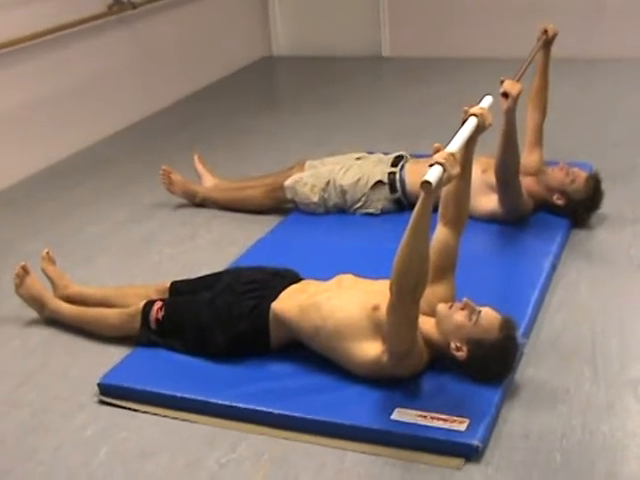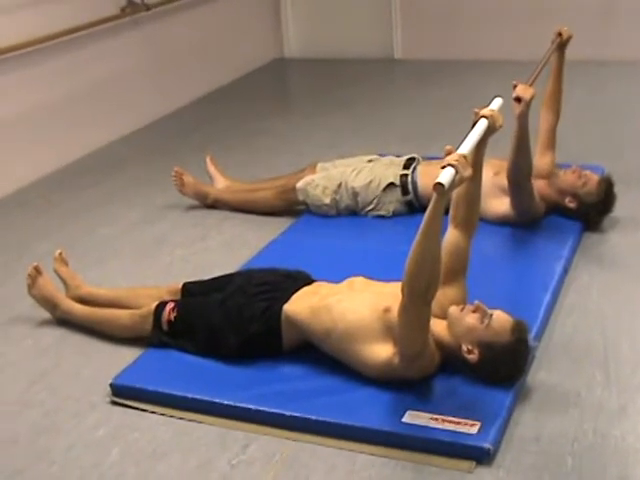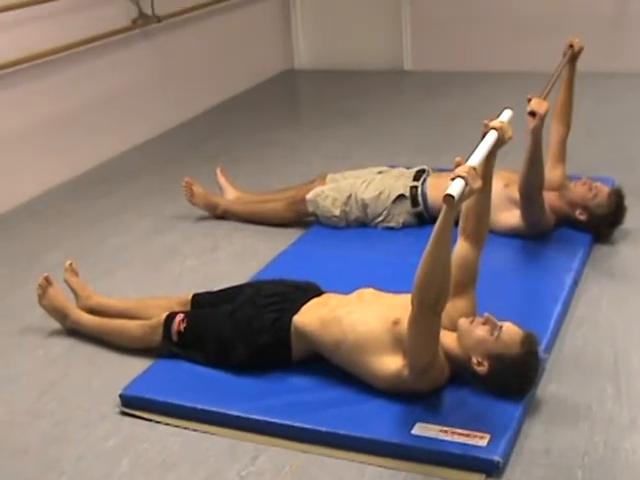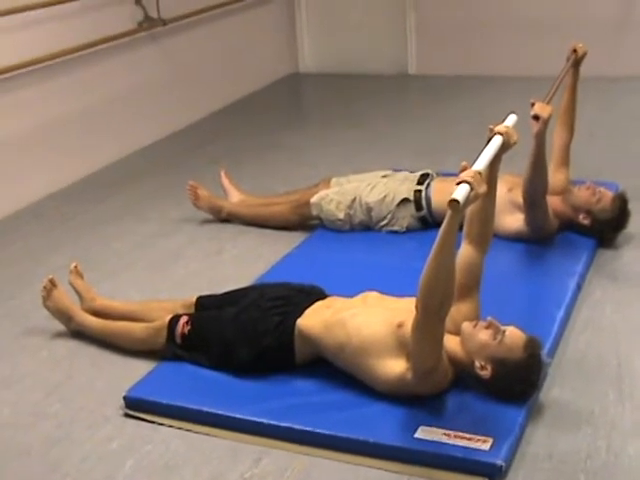
dt=0.4s
person 1, frame 1
left shoulder: (406, 355)
right shoulder: (437, 306)
left elbow: (402, 292)
right elbow: (451, 227)
left wrist: (427, 194)
right wrist: (469, 146)
left hip: (258, 320)
right hip: (288, 282)
left knee: (142, 317)
right knee: (165, 291)
left ankle: (53, 306)
right ankle: (70, 291)
person 1, frame 2
left shoulder: (417, 359)
right shoulder: (448, 310)
left elbow: (414, 294)
right elbow: (462, 231)
left wrist: (440, 195)
right wrist: (479, 147)
left hip: (270, 323)
right hip: (298, 284)
left knee: (154, 318)
right knee: (178, 293)
left ankle: (65, 306)
right ankle: (83, 291)
person 1, frame 3
left shoulder: (426, 372)
right shoulder: (457, 321)
left elbow: (423, 306)
right elbow: (472, 243)
left wrist: (449, 208)
right wrist: (489, 162)
left hip: (280, 333)
right hip: (308, 296)
left knee: (163, 328)
right knee: (187, 305)
left ankle: (75, 317)
right ankle: (93, 301)
person 1, frame 4
left shoulder: (430, 374)
right shoulder: (461, 326)
left elbow: (427, 310)
right elbow: (476, 248)
left wrist: (454, 212)
right wrist: (494, 165)
left hip: (283, 337)
right hip: (310, 299)
left knee: (168, 332)
right knee: (192, 306)
left ankle: (79, 318)
right ankle: (97, 303)
person 2, frame 1
left shoulder: (517, 204)
right shoulder: (533, 170)
left elbow: (503, 177)
right elbow: (537, 116)
left wrist: (507, 113)
right wrist: (545, 52)
left hip: (386, 187)
right hip: (394, 162)
left knee: (284, 190)
right knee: (300, 170)
left ankle: (200, 194)
right ankle: (214, 184)
person 2, frame 2
left shoulder: (527, 207)
right shoulder: (546, 174)
left elbow: (514, 178)
right elbow: (551, 118)
left wrist: (520, 118)
right wrist: (560, 55)
left hip: (397, 190)
right hip: (406, 165)
left knee: (297, 193)
right knee: (311, 172)
left ankle: (212, 195)
right ankle: (229, 186)
person 2, frame 3
left shoulder: (538, 220)
right shoulder: (556, 186)
left elbow: (527, 196)
right elbow: (562, 128)
left wrist: (534, 132)
right wrist: (571, 66)
left hip: (407, 201)
right hip: (416, 176)
left knee: (305, 204)
right knee: (321, 183)
left ankle: (222, 206)
right ankle: (236, 196)
person 2, frame 4
left shoulder: (541, 224)
right shoulder: (560, 190)
left elbow: (530, 199)
right elbow: (565, 137)
left wrist: (537, 137)
right wrist: (574, 73)
left hip: (411, 205)
right hip: (420, 181)
left knee: (310, 207)
right knee: (325, 187)
left ankle: (226, 209)
right ankle: (242, 200)
